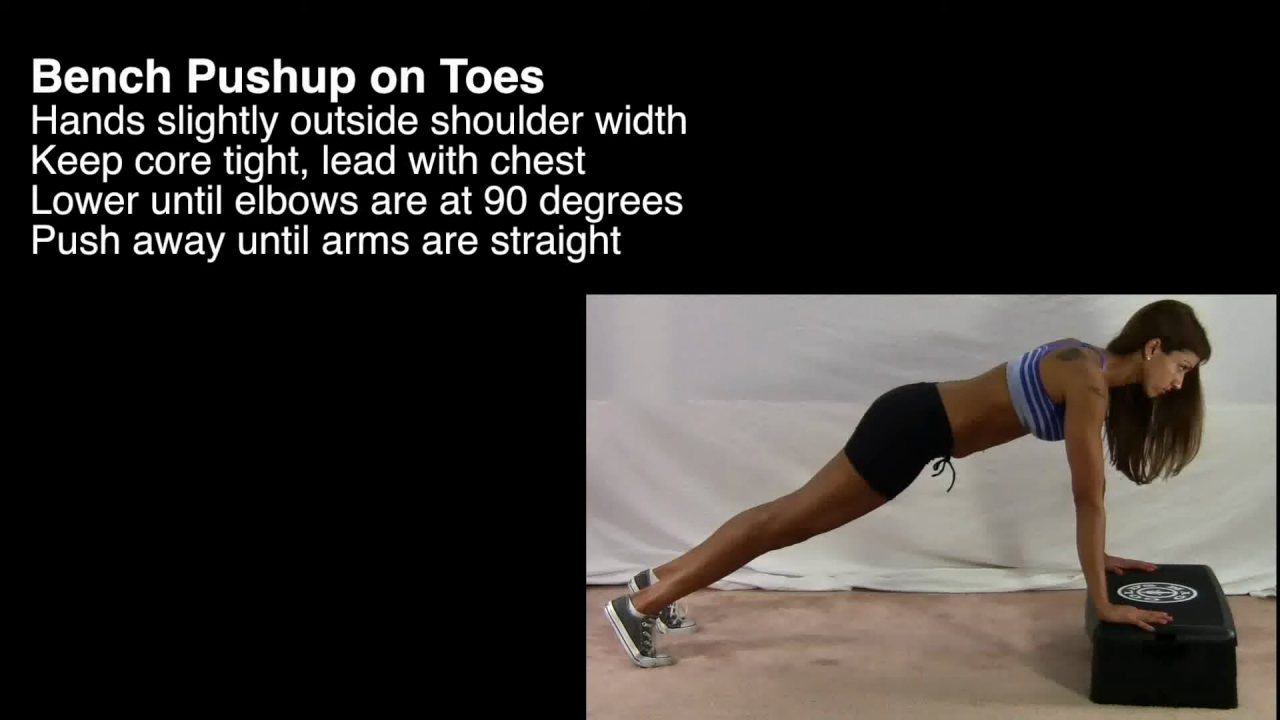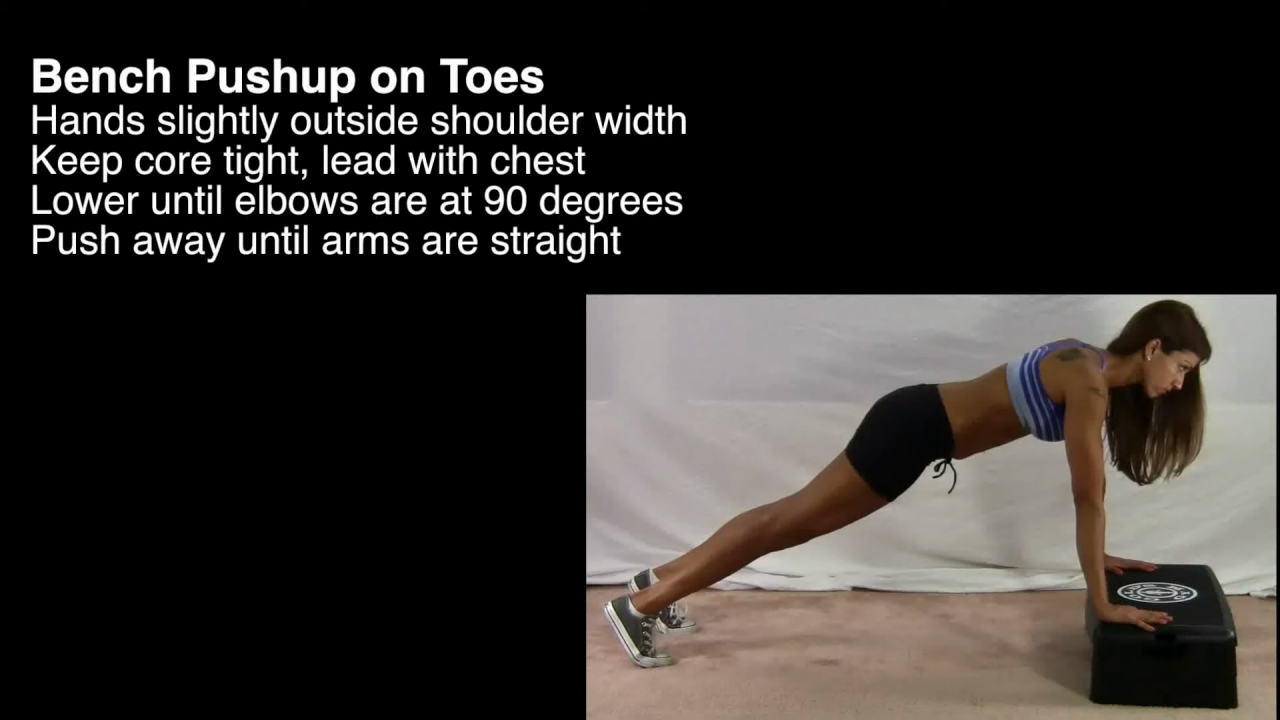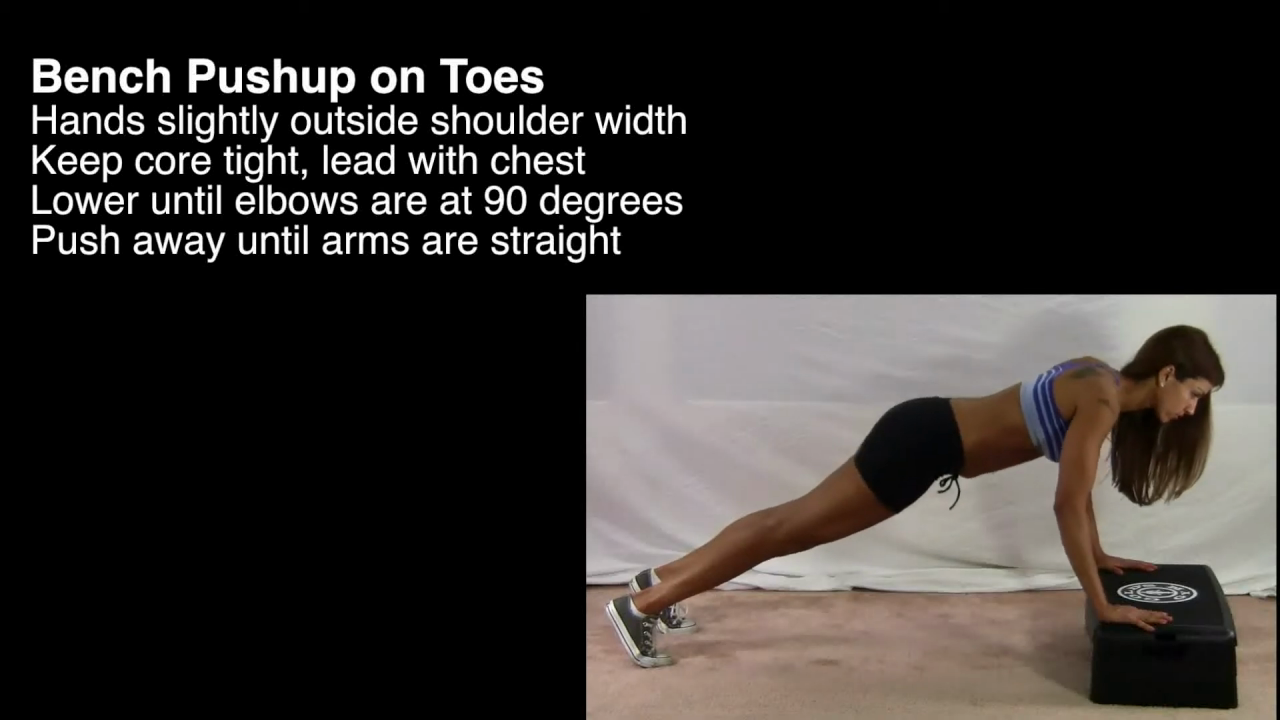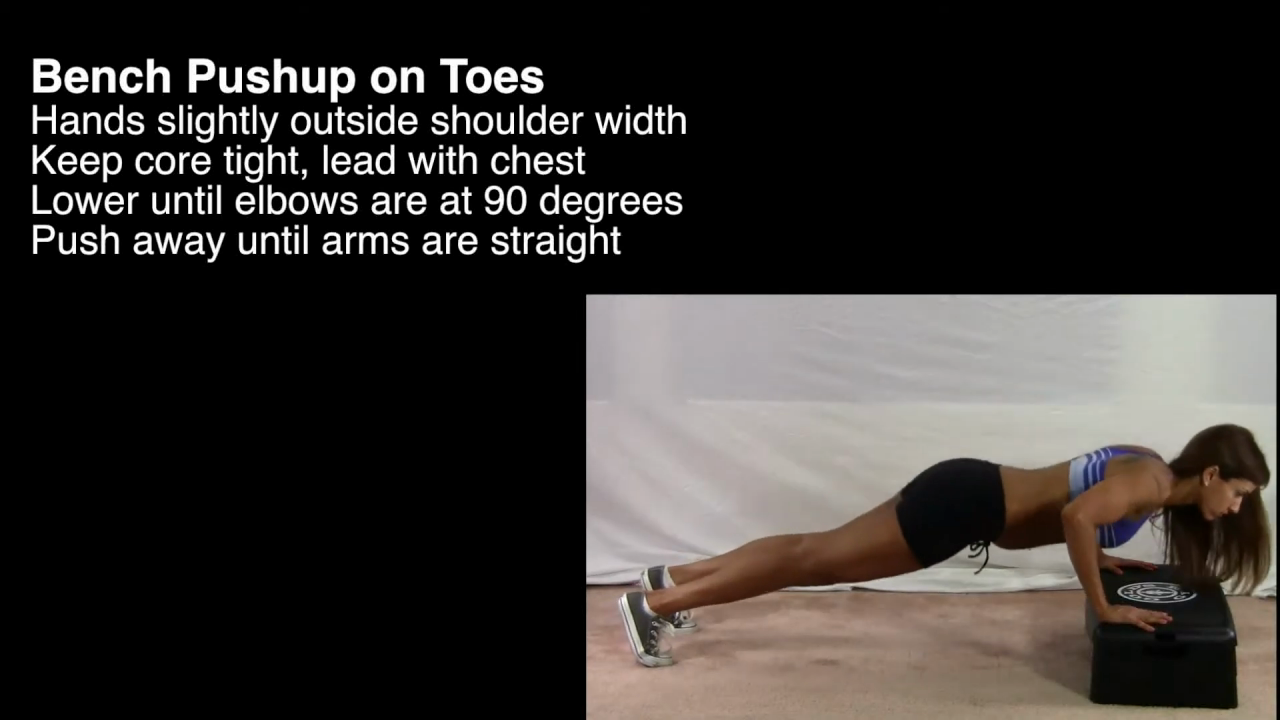
dt=0.5s
person 1, frame 1
left shoulder: (1095, 366)
right shoulder: (1090, 384)
left elbow: (1086, 487)
right elbow: (1089, 496)
left wrist: (1101, 558)
right wrist: (1104, 603)
left hip: (919, 417)
right hip: (913, 427)
left knee: (791, 515)
right knee: (790, 521)
left ankle: (660, 579)
right ankle: (640, 602)
person 1, frame 2
left shoulder: (1095, 367)
right shoulder: (1090, 383)
left elbow: (1086, 491)
right elbow: (1089, 498)
left wrist: (1098, 556)
right wrist: (1103, 604)
left hip: (921, 419)
right hip: (916, 430)
left knee: (789, 516)
right knee: (789, 524)
left ankle: (659, 580)
right ankle: (641, 606)
person 1, frame 3
left shoulder: (1106, 383)
right shoulder: (1103, 399)
left elbow: (1073, 481)
right elbow: (1067, 504)
left wrist: (1098, 555)
right wrist: (1102, 605)
left hip: (928, 432)
right hip: (923, 442)
left knee: (795, 522)
right knee: (792, 530)
left ankle: (659, 580)
right ankle: (642, 603)
person 1, frame 4
left shoulder: (1151, 466)
right shoulder: (1150, 483)
right elbow: (1075, 516)
left wrist: (1102, 558)
right wrist: (1105, 609)
left hip: (969, 490)
right hip: (966, 504)
left knee: (816, 550)
right knee: (816, 559)
left ankle: (670, 577)
right ankle: (655, 603)
